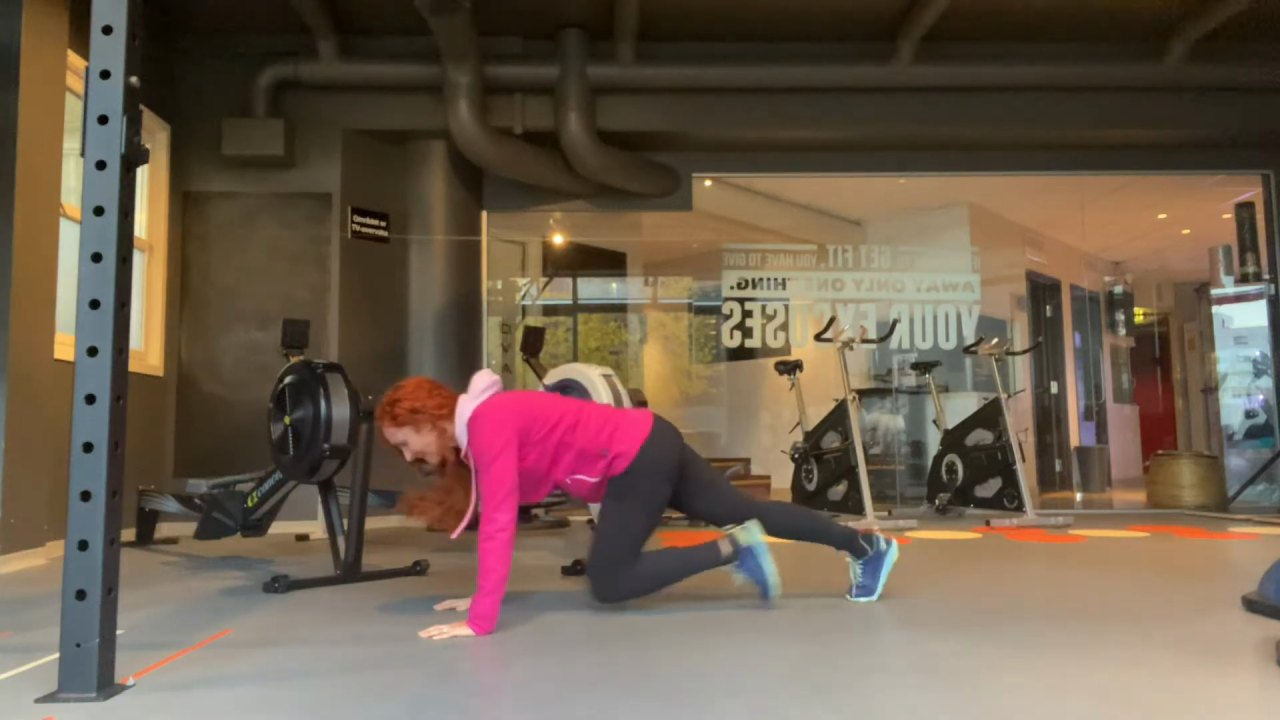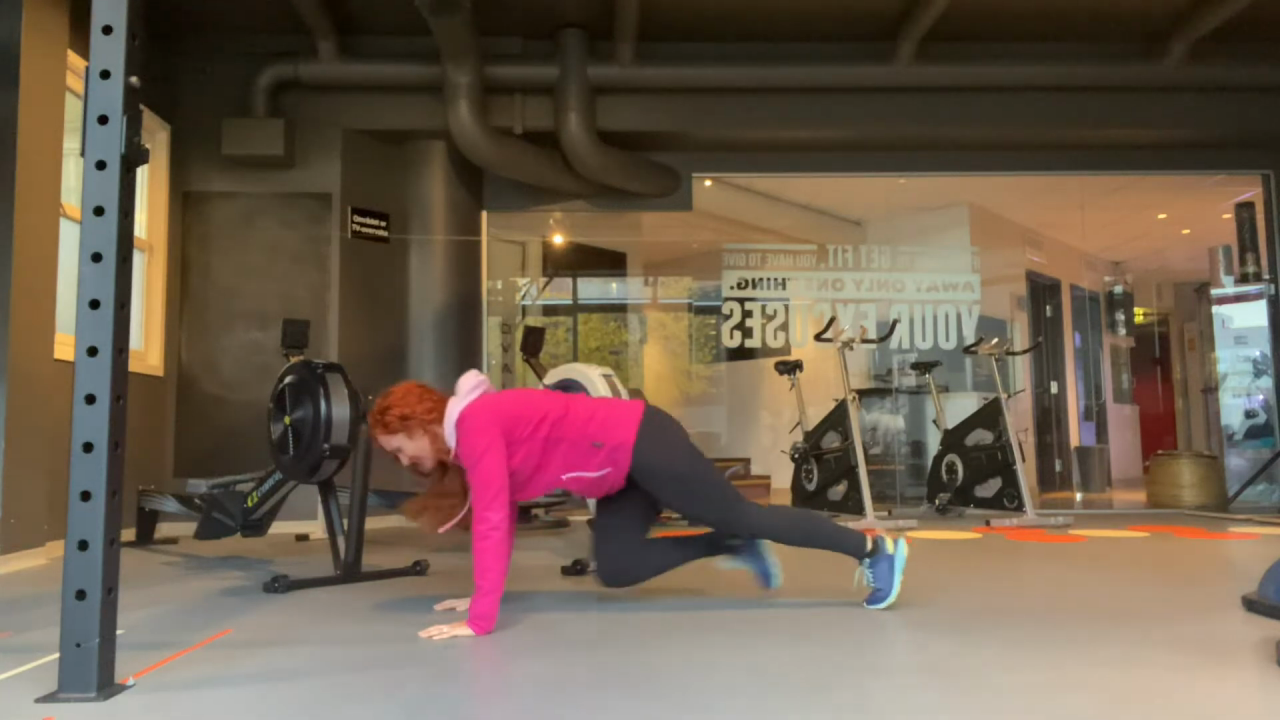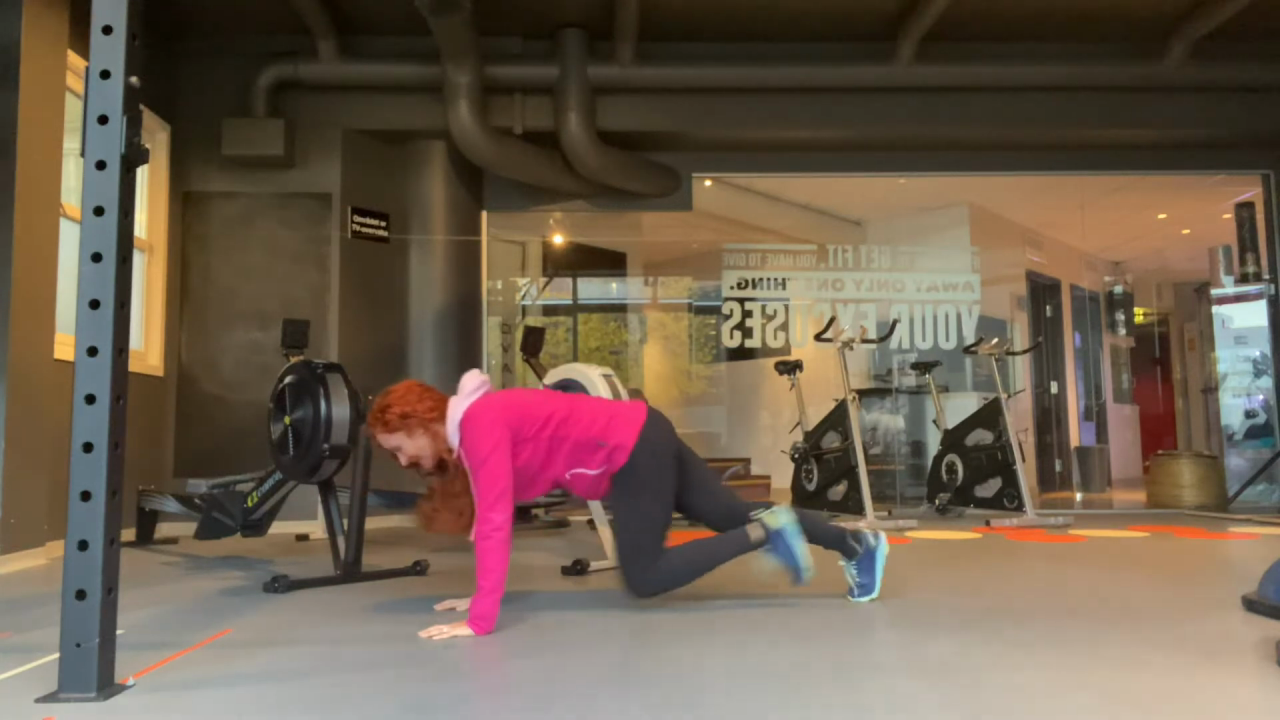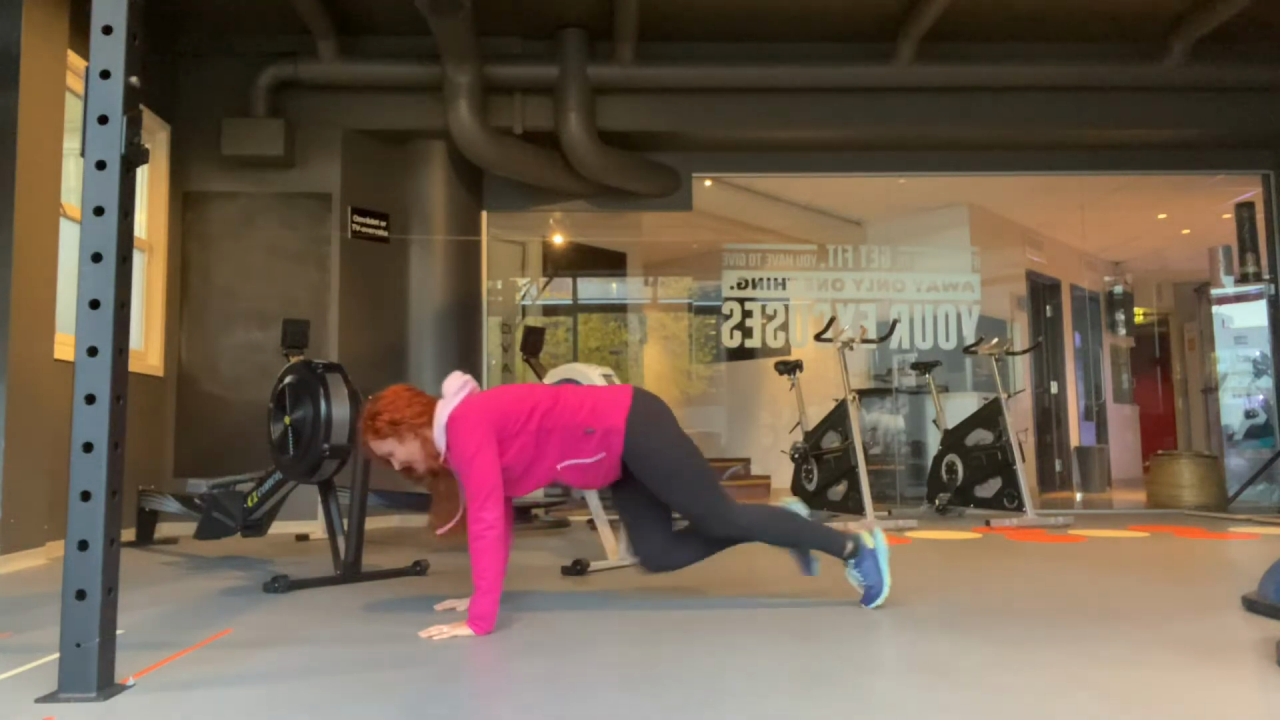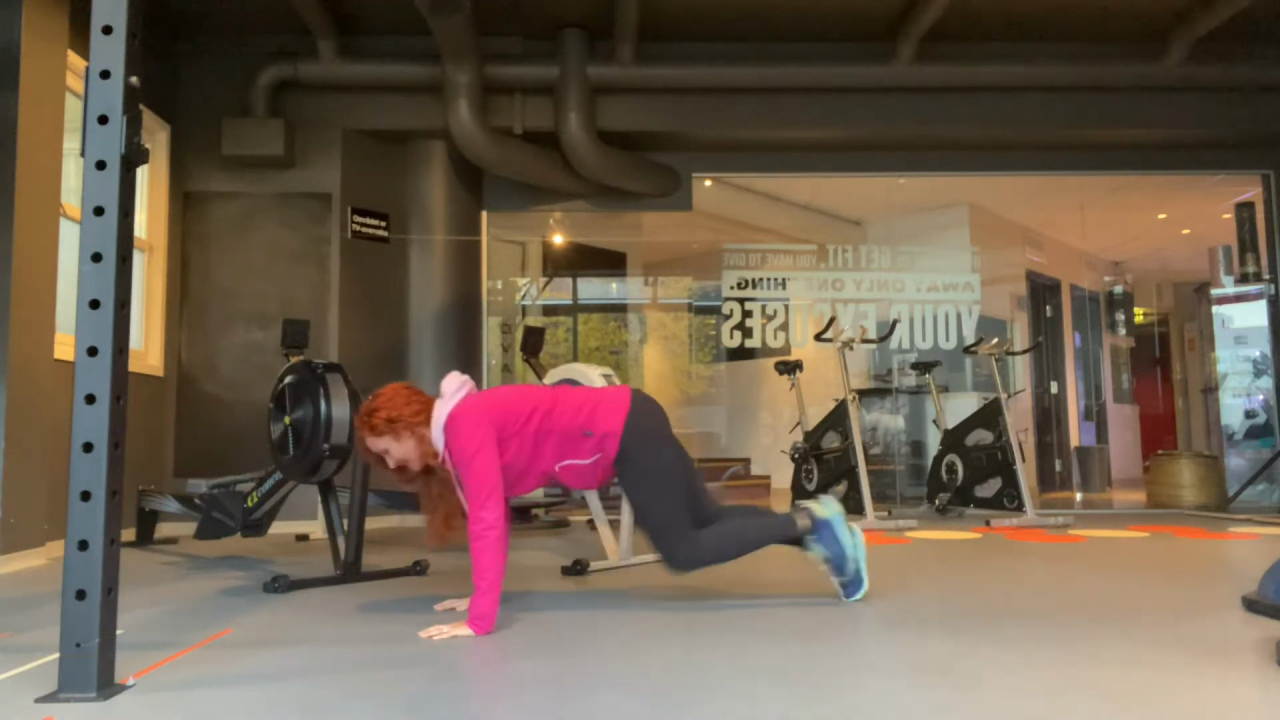
dt=0.5s
person 1, frame 1
left shoulder: (488, 425)
right shoulder: (477, 428)
left elbow: (498, 523)
right elbow: (502, 515)
left wrist: (481, 619)
right wrist: (483, 595)
left hip: (640, 454)
right hip: (644, 448)
left knee: (608, 581)
right knee: (746, 511)
left ankle: (733, 549)
right ankle: (868, 547)
person 1, frame 2
left shoulder: (475, 426)
right shoulder: (477, 429)
left elbow: (493, 523)
right elbow: (500, 515)
left wrist: (481, 618)
right wrist: (483, 594)
left hip: (643, 444)
right hip: (631, 451)
left knee: (740, 514)
right knee: (614, 570)
left ankle: (875, 549)
right ankle: (732, 545)
person 1, frame 3
left shoulder: (480, 424)
right shoulder: (468, 431)
left elbow: (494, 523)
right elbow: (495, 515)
left wrist: (480, 619)
right wrist: (480, 594)
left hip: (639, 443)
right hip: (637, 446)
left knee: (644, 580)
right knee: (735, 514)
left ankle: (766, 534)
right ankle: (859, 545)
person 1, frame 4
left shoulder: (464, 425)
right shoulder: (469, 428)
left elbow: (487, 521)
right elbow: (494, 514)
left wrist: (480, 617)
right wrist: (482, 593)
left hip: (633, 427)
right hip: (624, 436)
left knee: (723, 520)
right knee: (655, 557)
left ankle: (858, 544)
right ankle: (784, 525)
person 1, frame 5
left shoulder: (465, 425)
right shoulder: (458, 431)
left elbow: (489, 522)
right elbow: (487, 515)
left wrist: (480, 618)
right wrist: (481, 592)
left hip: (630, 426)
right hip: (622, 433)
left knee: (685, 549)
right knee: (709, 519)
left ankle: (813, 520)
right ankle: (830, 539)
